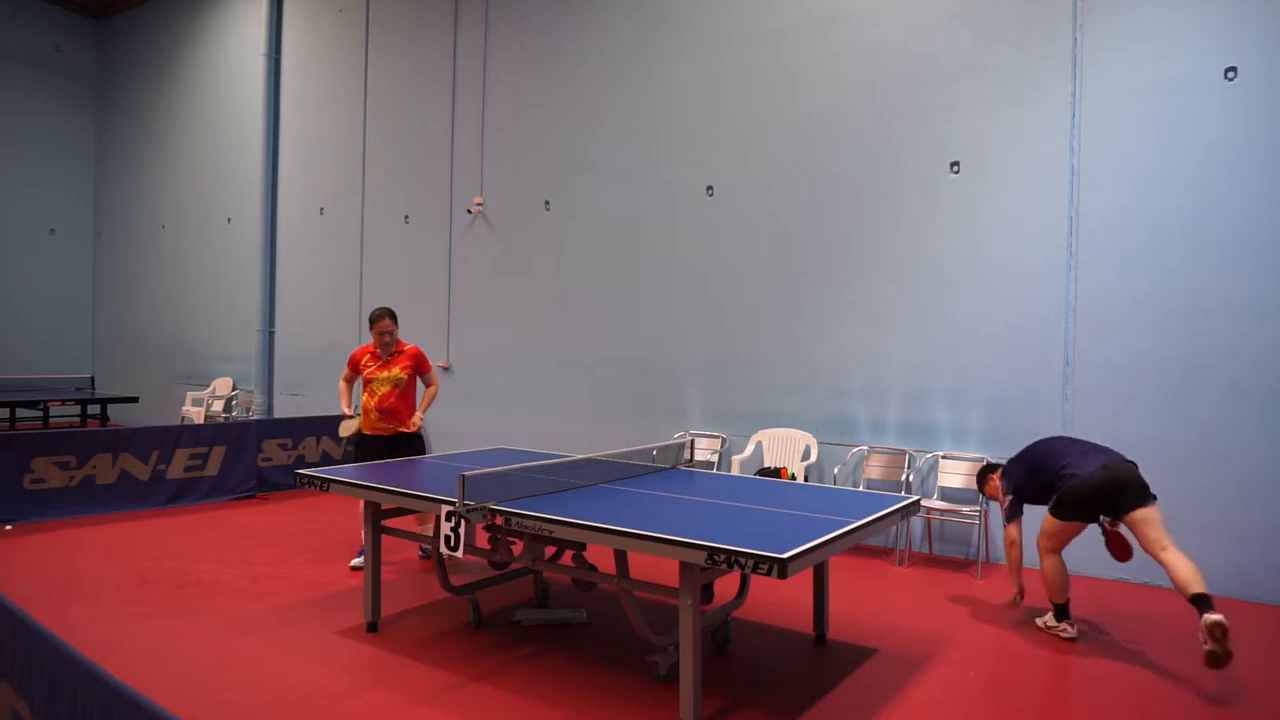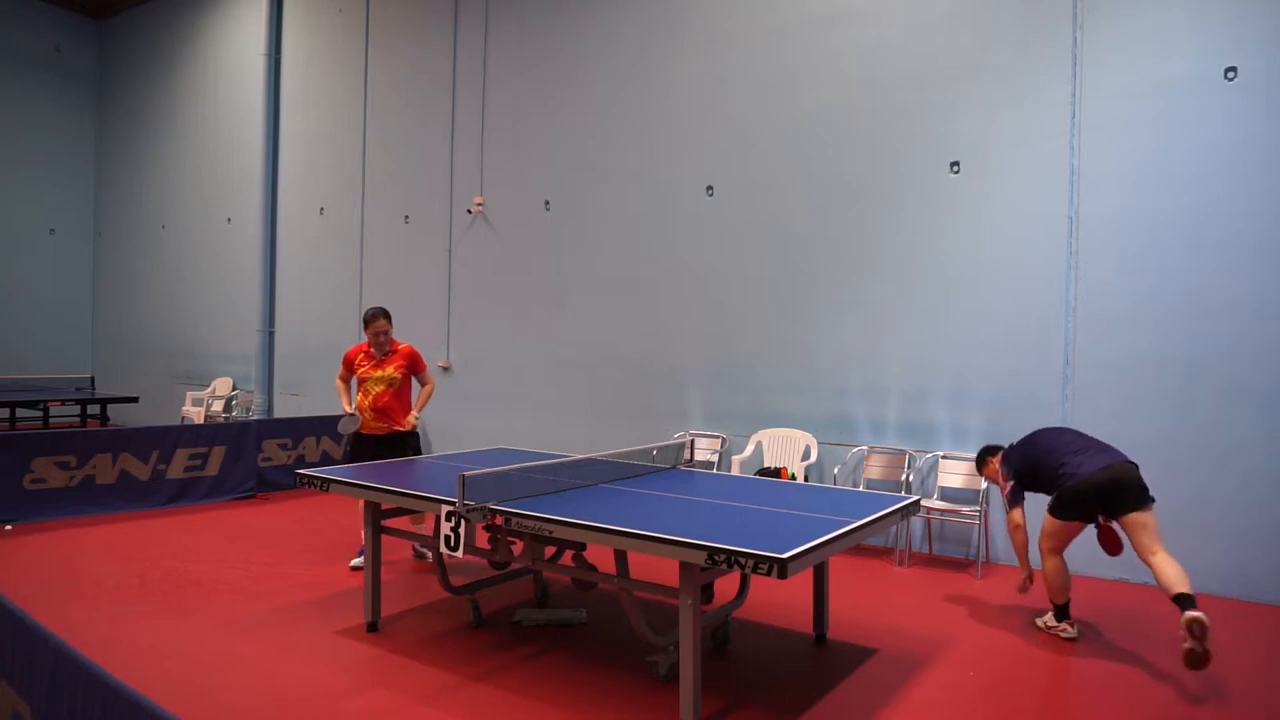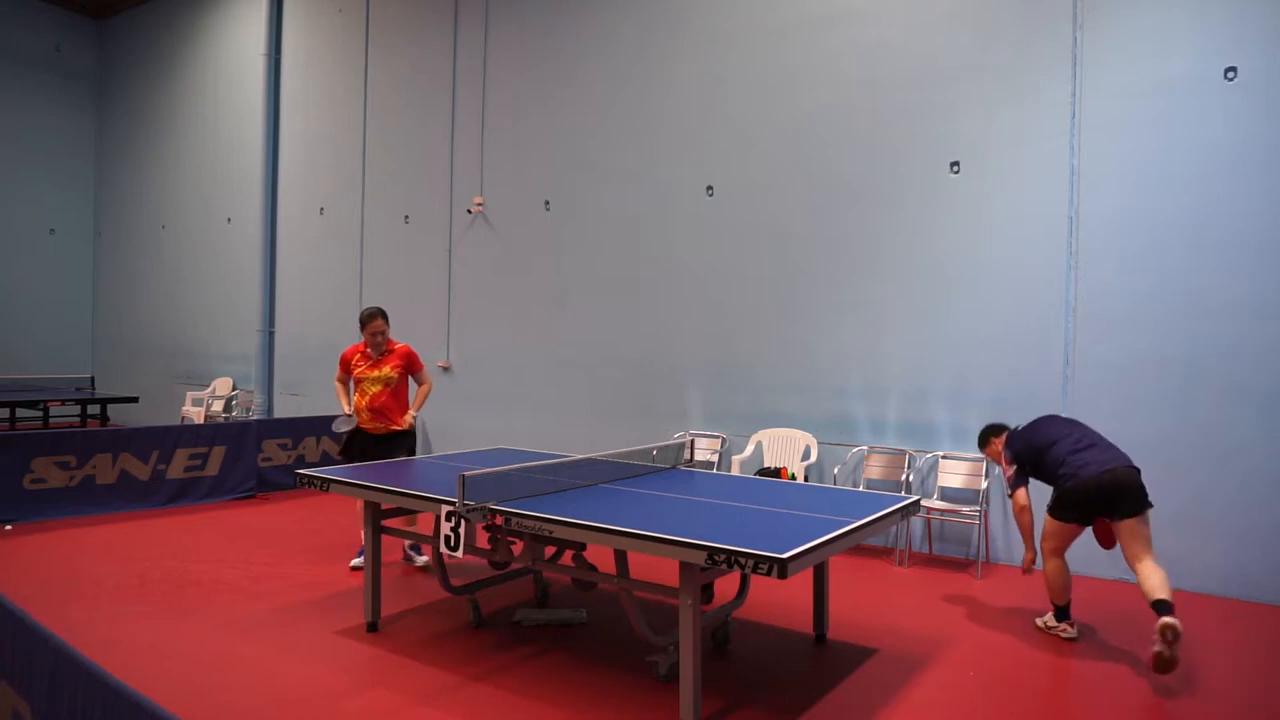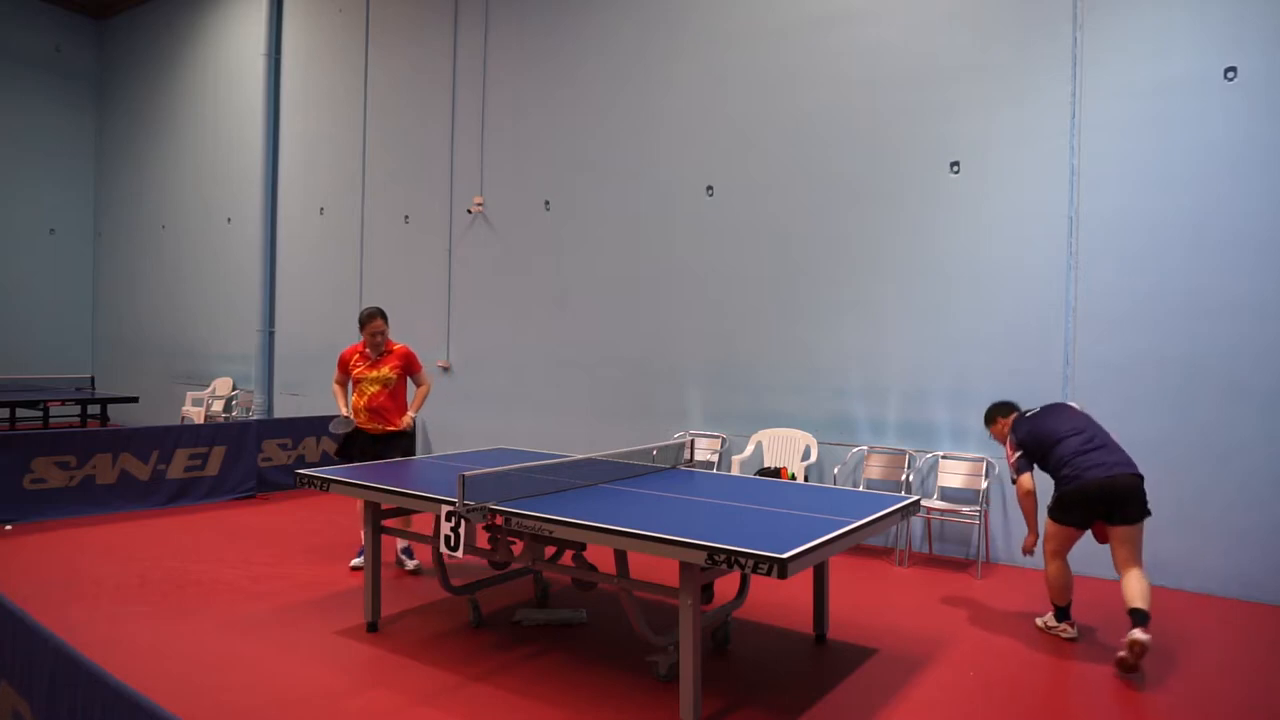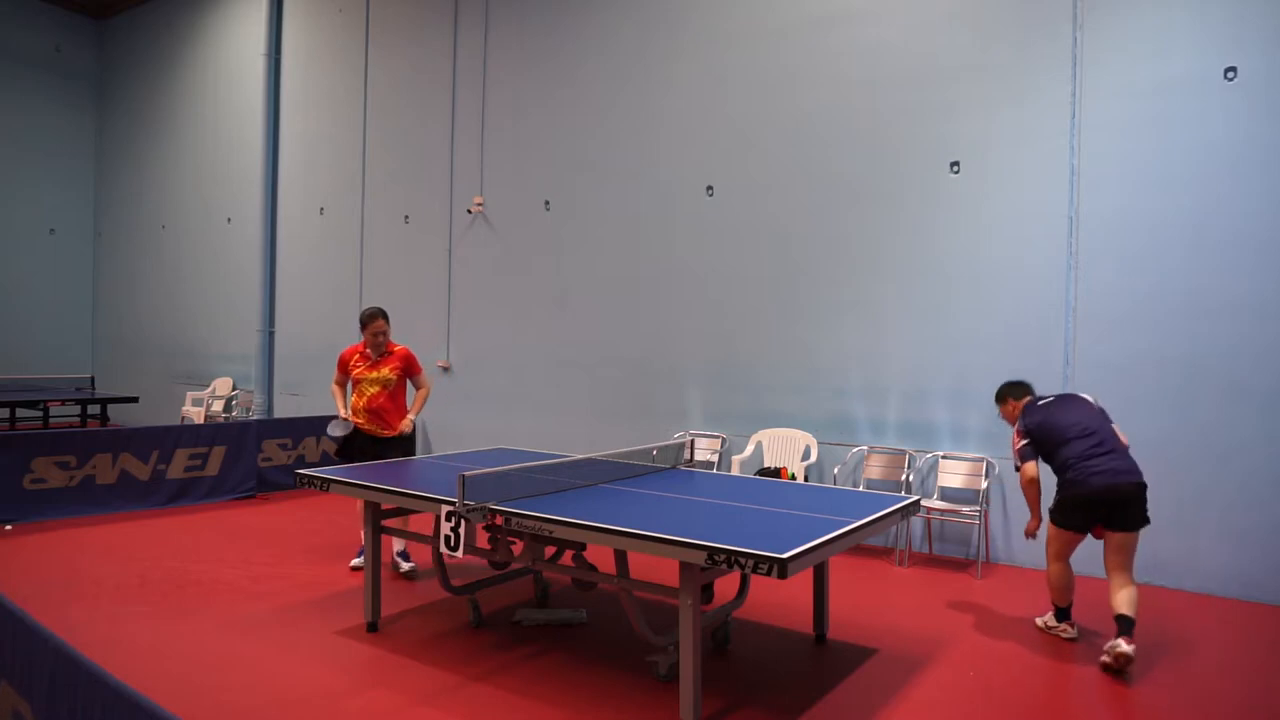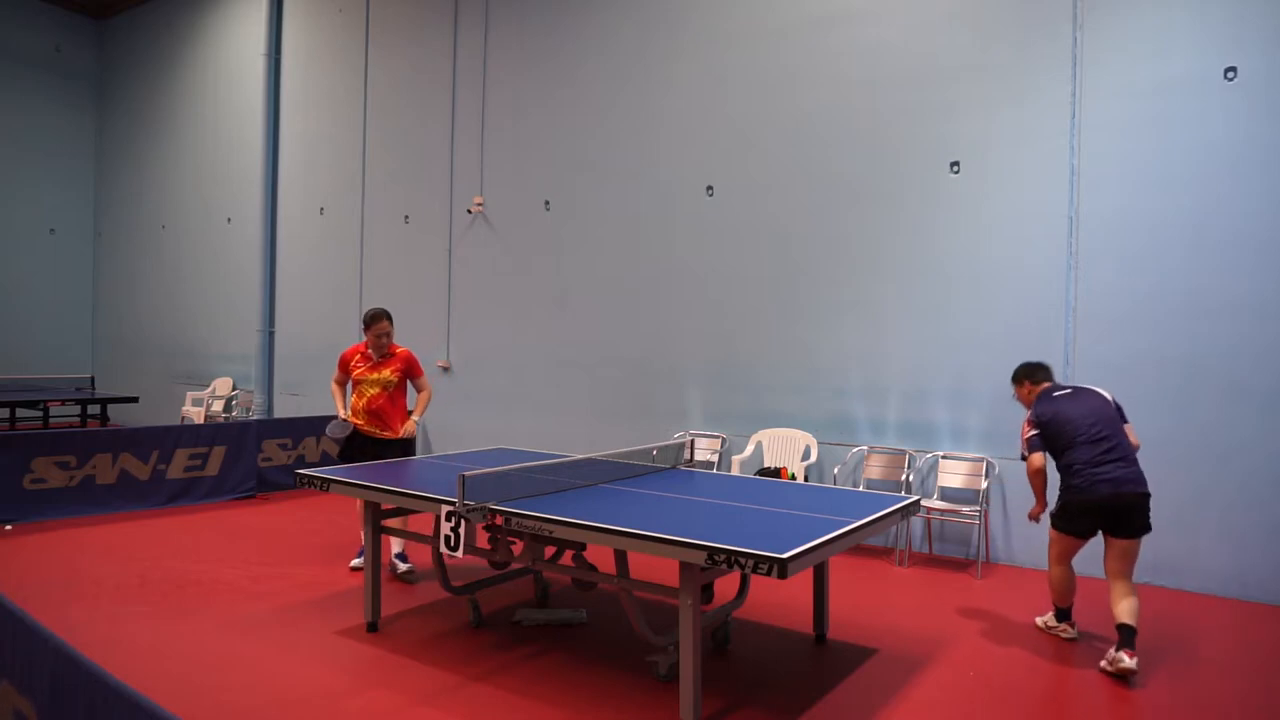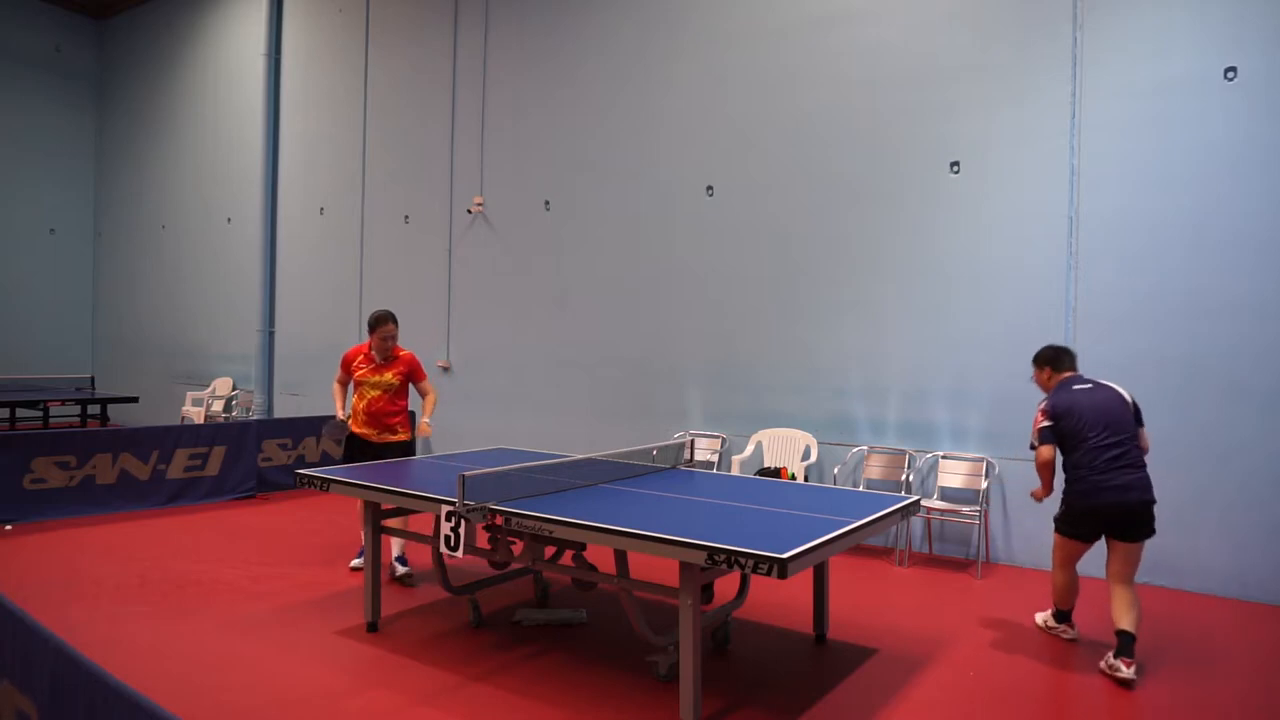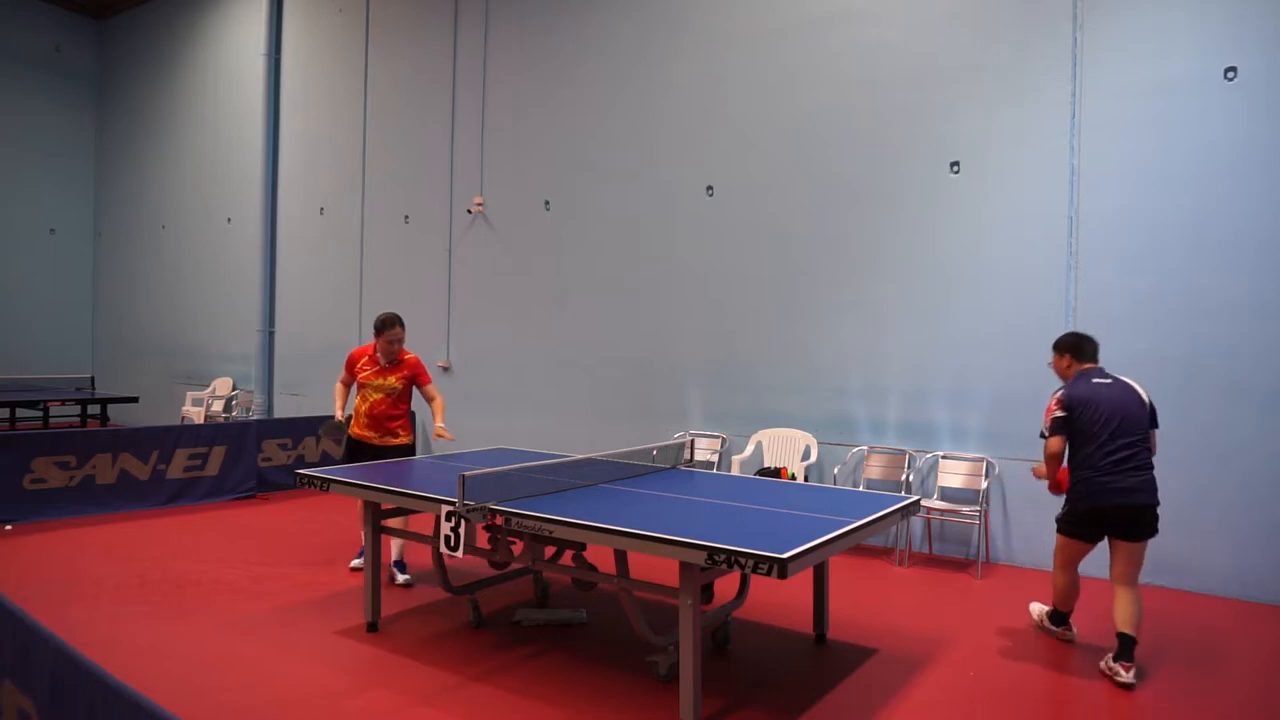
dt=0.1s
person 1, frame 1
left shoulder: (1009, 483)
right shoulder: (1044, 451)
left elbow: (1013, 538)
left wrist: (1018, 584)
right wrist: (1111, 511)
left hip: (1082, 485)
right hip: (1124, 471)
left knee: (1049, 547)
right knee: (1166, 550)
left ankle: (1061, 620)
right ankle: (1207, 612)
person 1, frame 2
left shoulder: (1009, 465)
right shoulder: (1042, 439)
left elbow: (1017, 523)
left wrist: (1026, 569)
right wrist: (1107, 507)
left hip: (1081, 483)
right hip: (1123, 470)
left knee: (1050, 548)
right knee: (1156, 553)
left ankle: (1062, 620)
right ankle: (1190, 611)
person 1, frame 3
left shoulder: (1010, 451)
right shoulder: (1055, 422)
left elbow: (1021, 504)
left wrist: (1030, 551)
left hip: (1080, 484)
right hip: (1125, 473)
left knee: (1052, 552)
right knee: (1143, 560)
left ankle: (1062, 621)
right ankle: (1165, 617)
person 1, frame 4
left shoulder: (1016, 436)
right shoulder: (1066, 408)
left elbow: (1026, 488)
left wrist: (1033, 532)
left hip: (1080, 484)
right hip: (1127, 477)
left knee: (1055, 554)
right knee: (1130, 568)
left ankle: (1062, 620)
right ankle: (1140, 627)
person 1, frame 5
left shoulder: (1024, 425)
right shoulder: (1081, 399)
left elbow: (1030, 475)
right elbow: (1123, 443)
left wrist: (1035, 517)
left hip: (1080, 488)
right hip: (1129, 482)
left knee: (1057, 556)
right knee: (1120, 574)
left ankle: (1063, 621)
right ankle: (1124, 638)
person 1, frame 6
left shoulder: (1036, 415)
right shoulder: (1099, 394)
left elbow: (1037, 466)
right elbow: (1132, 443)
left wrist: (1040, 504)
left hip: (1084, 493)
right hip: (1134, 490)
left knee: (1059, 558)
right knee: (1120, 580)
left ankle: (1063, 620)
right ankle: (1126, 649)
person 1, frame 7
left shoulder: (1051, 406)
right shoulder: (1117, 392)
left elbow: (1045, 458)
right elbow: (1143, 445)
left wrist: (1044, 489)
left hip: (1086, 496)
right hip: (1137, 495)
left knee: (1063, 563)
right knee: (1122, 582)
left ankle: (1062, 622)
right ankle: (1124, 657)
person 1, frame 8
left shoulder: (1066, 396)
right shoulder: (1135, 390)
left elbow: (1054, 449)
right elbow: (1151, 445)
left wrist: (1049, 473)
left hip: (1091, 496)
right hip: (1141, 496)
left knee: (1065, 564)
right knee: (1125, 583)
left ankle: (1059, 622)
right ankle: (1124, 661)
person 2, frame 1
left shoulder: (413, 354)
right shoulder: (360, 356)
left elbow: (433, 385)
right elbow: (345, 380)
left wrist: (419, 414)
right wrist: (346, 406)
left hip: (406, 433)
right hip: (370, 433)
left ankle: (427, 543)
right ankle: (367, 547)
person 2, frame 2
left shoulder: (407, 353)
right shoulder: (354, 355)
left elbow: (428, 383)
right elbow: (342, 379)
left wrist: (415, 413)
right wrist: (347, 404)
left hip: (401, 432)
right hip: (366, 433)
left ankle: (421, 543)
right ankle: (367, 547)
person 2, frame 3
left shoulder: (404, 353)
right shoulder: (350, 356)
left elbow: (425, 383)
right elbow: (340, 381)
left wrist: (412, 413)
right wrist: (346, 405)
left hip: (398, 431)
right hip: (363, 432)
left ankle: (411, 545)
right ankle: (366, 547)
person 2, frame 4
left shoulder: (403, 353)
right shoulder: (349, 356)
left elbow: (423, 384)
right elbow: (338, 383)
left wrist: (411, 414)
right wrist: (344, 408)
left hip: (396, 432)
right hip: (362, 432)
left ankle: (404, 549)
right ankle: (366, 547)
person 2, frame 5
left shoulder: (403, 355)
right shoulder: (349, 356)
left elbow: (423, 387)
right elbow: (338, 384)
left wrist: (411, 416)
right wrist: (342, 408)
left hip: (396, 435)
right hip: (361, 433)
left ankle: (399, 552)
right ankle: (366, 548)
person 2, frame 6
left shoulder: (404, 357)
right shoulder: (350, 356)
left elbow: (425, 390)
right elbow: (337, 383)
left wrist: (414, 418)
right wrist: (341, 408)
left hip: (395, 437)
right hip: (361, 434)
left ankle: (398, 554)
right ankle: (366, 548)
person 2, frame 7
left shoulder: (407, 360)
right shoulder: (353, 356)
left elbow: (429, 393)
right elbow: (340, 383)
left wrist: (425, 420)
right wrist: (340, 408)
left hip: (396, 440)
right hip: (360, 437)
left ankle: (398, 558)
right ankle: (366, 548)
person 2, frame 8
left shoulder: (412, 363)
right shoulder: (357, 357)
left elbow: (435, 397)
right elbow: (343, 383)
left wrist: (439, 424)
right wrist: (339, 409)
left hip: (397, 442)
right hip: (361, 438)
left ankle: (397, 562)
right ankle: (366, 548)
